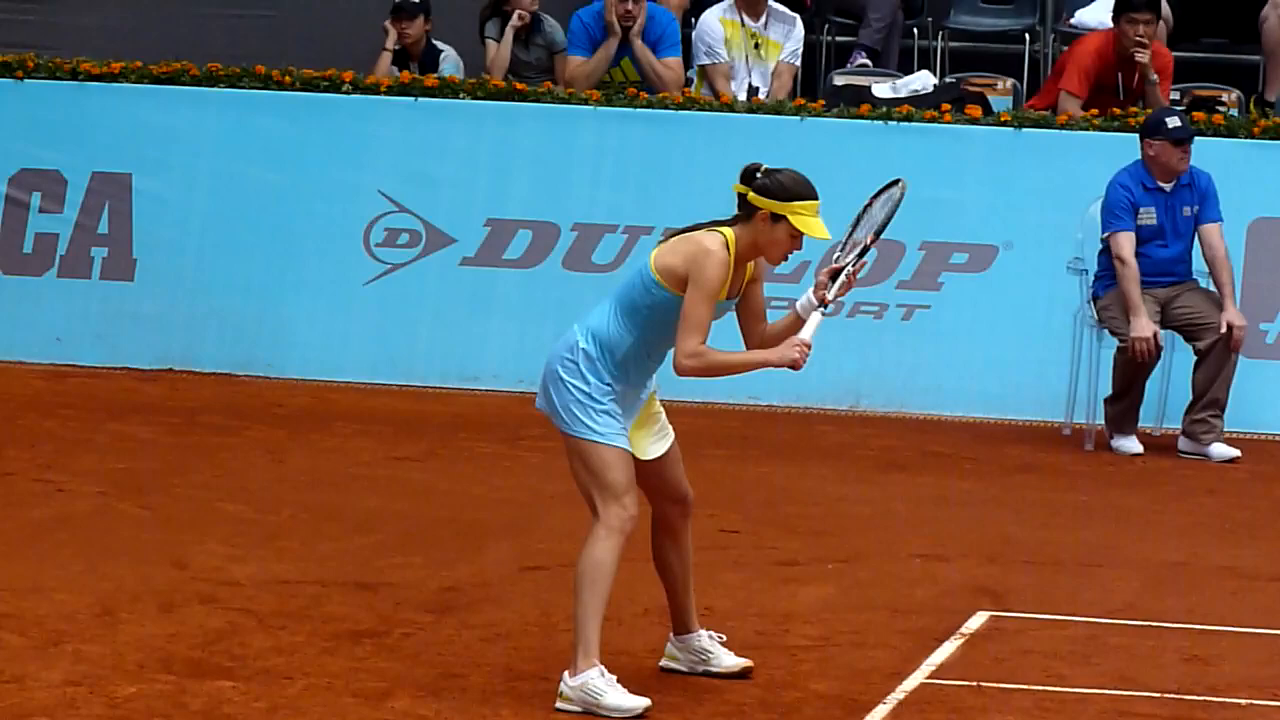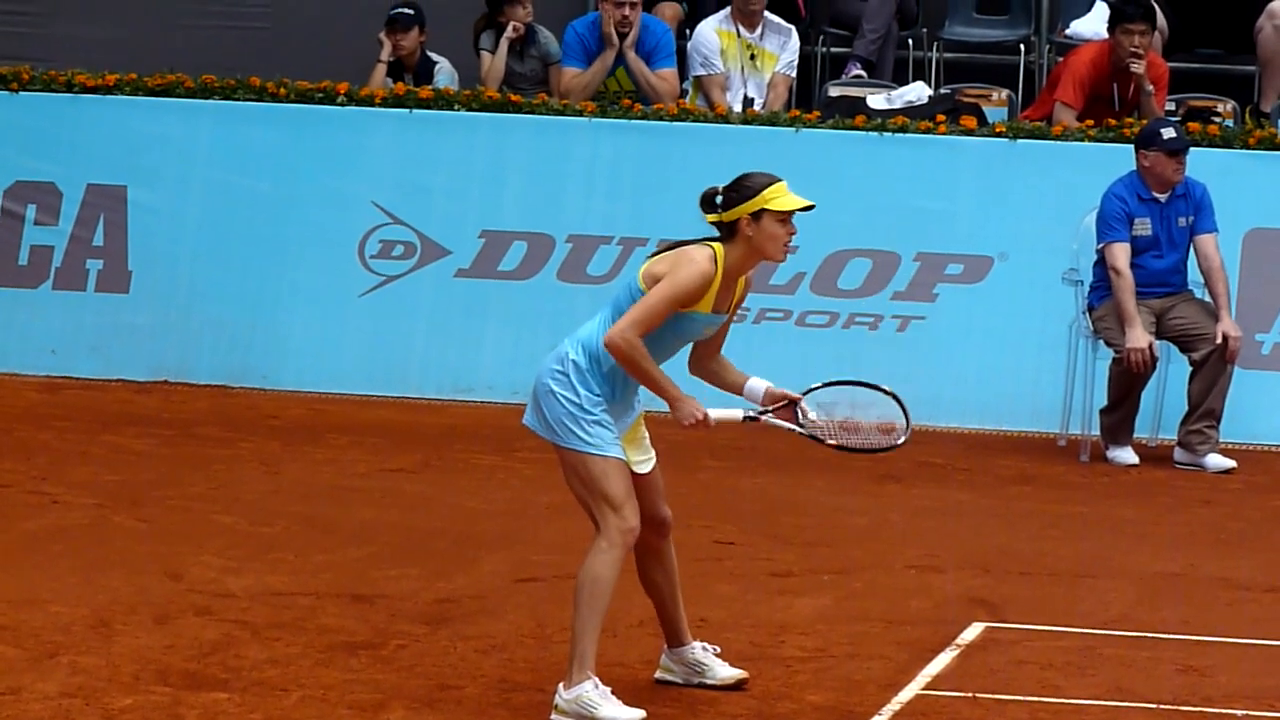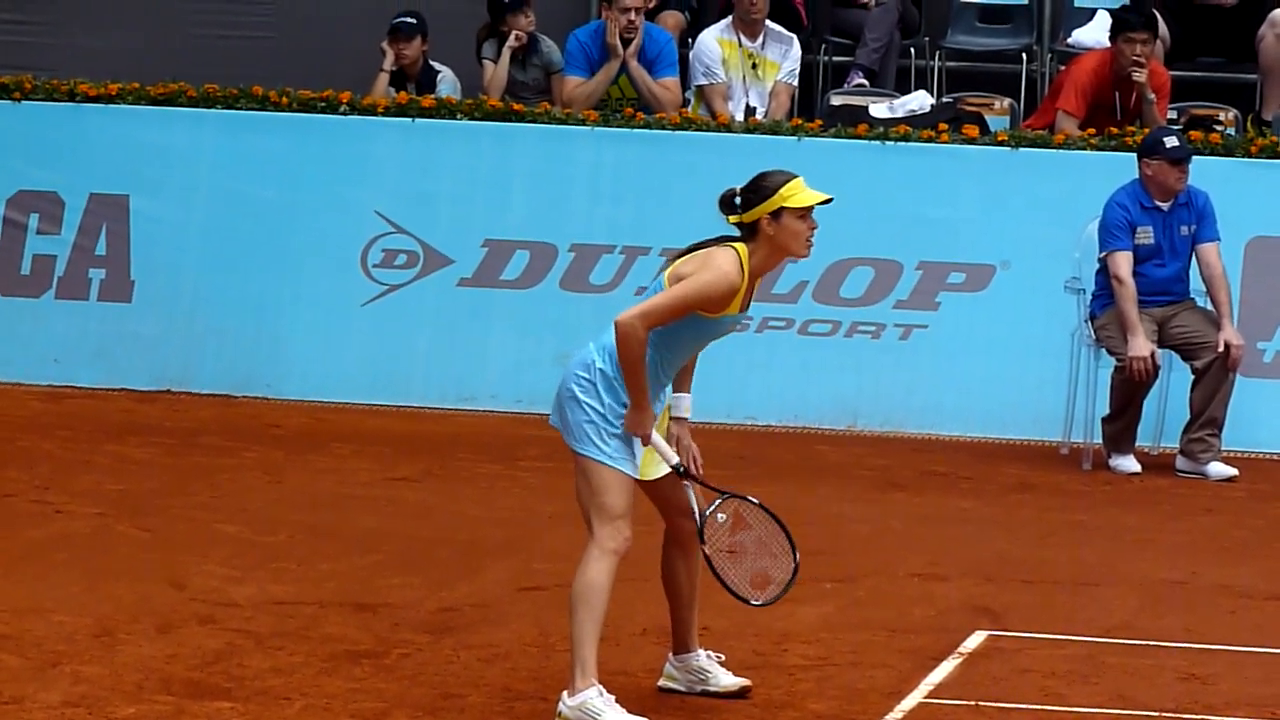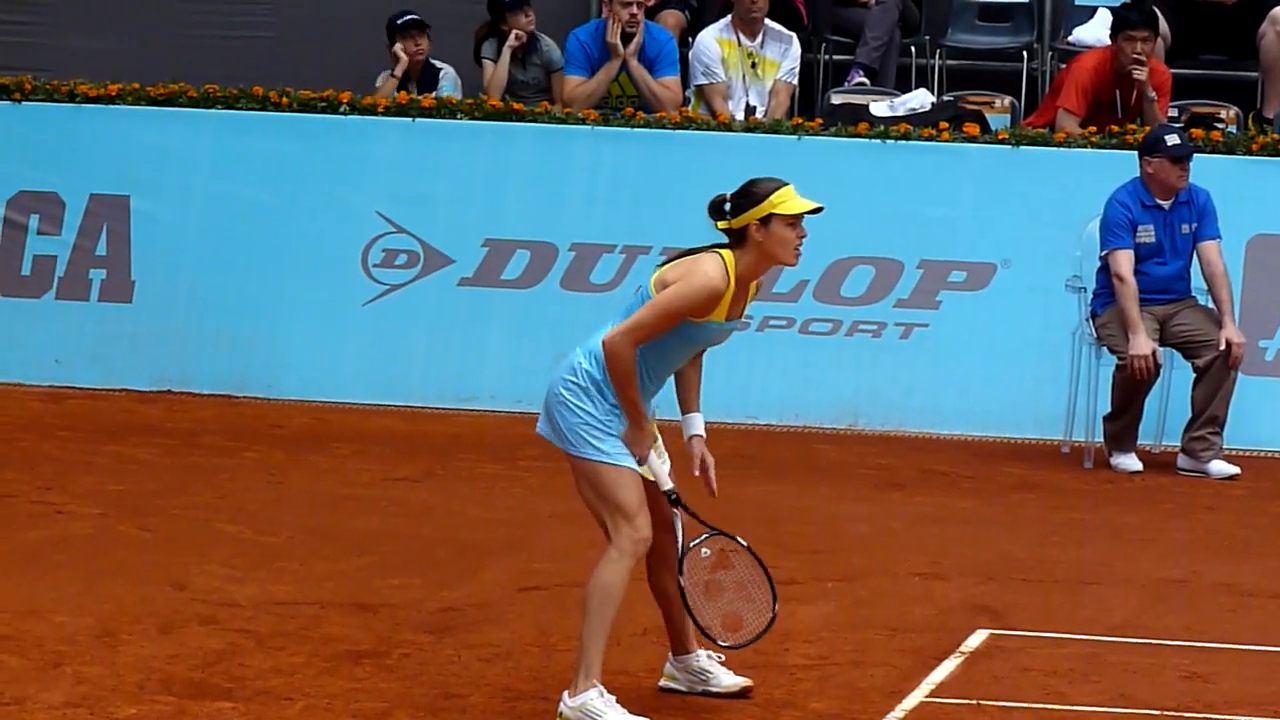
dt=0.4s
person 1, frame 1
left shoulder: (747, 264)
right shoulder: (711, 253)
left elbow: (758, 340)
right elbow: (689, 358)
left wrist: (812, 302)
right wrist: (772, 357)
left hip: (629, 384)
right hip: (586, 376)
left knee: (675, 505)
right knee: (618, 515)
left ankle: (687, 641)
person 1, frame 2
left shoulder: (737, 281)
right shoulder: (699, 266)
left elbow: (705, 360)
right elbow: (620, 339)
left wrist: (760, 391)
right wrist: (678, 400)
left hip: (617, 399)
right hip: (577, 388)
left knee: (656, 524)
right knee: (621, 528)
left ankle: (680, 653)
person 1, frame 3
left shoulder: (748, 267)
right shoulder: (725, 272)
right elbow: (629, 323)
left wrist: (679, 413)
right wrist: (642, 406)
left hip: (636, 397)
right hip: (601, 391)
left knee: (688, 520)
right knee: (612, 537)
left ankle: (686, 661)
person 1, frame 4
left shoulder: (746, 284)
right shoulder: (710, 278)
right elbow: (617, 342)
left wrist: (695, 431)
right wrist: (640, 426)
left hip: (624, 404)
right hip: (589, 395)
left knee: (666, 531)
right knee: (633, 537)
left ankle: (685, 662)
person 2, frame 1
left shoulder: (1200, 183)
right shoulder: (1124, 186)
left elbow: (1215, 248)
right elbow: (1124, 257)
left wrist: (1230, 306)
right wrist: (1138, 317)
left hip: (1179, 287)
right hip: (1122, 288)
left knee: (1226, 331)
right knee: (1142, 342)
left ankle: (1200, 433)
right ankle: (1121, 429)
person 2, frame 2
left shoulder: (1196, 194)
right shoulder: (1118, 197)
left elbow: (1210, 258)
right elbow: (1119, 268)
left wrist: (1225, 316)
right wrist: (1133, 327)
left hip: (1175, 297)
right hip: (1118, 298)
left knee: (1221, 341)
right knee: (1138, 353)
left ankle: (1196, 444)
right ankle: (1117, 439)
person 2, frame 3
left shoulder: (1198, 202)
right shoulder: (1121, 205)
left elbow: (1212, 267)
right elbow: (1121, 276)
left wrist: (1227, 325)
right wrist: (1136, 336)
left hip: (1177, 306)
right hip: (1120, 307)
left knee: (1224, 350)
right knee: (1140, 361)
left ankle: (1198, 452)
right ankle: (1119, 448)
person 2, frame 4
left shoulder: (1199, 200)
right shoulder: (1122, 204)
left elbow: (1214, 264)
right elbow: (1122, 275)
left wrist: (1228, 323)
right wrist: (1137, 335)
left hip: (1178, 304)
right hip: (1121, 305)
left knee: (1225, 348)
right knee: (1141, 360)
left ankle: (1199, 451)
right ankle: (1120, 446)
